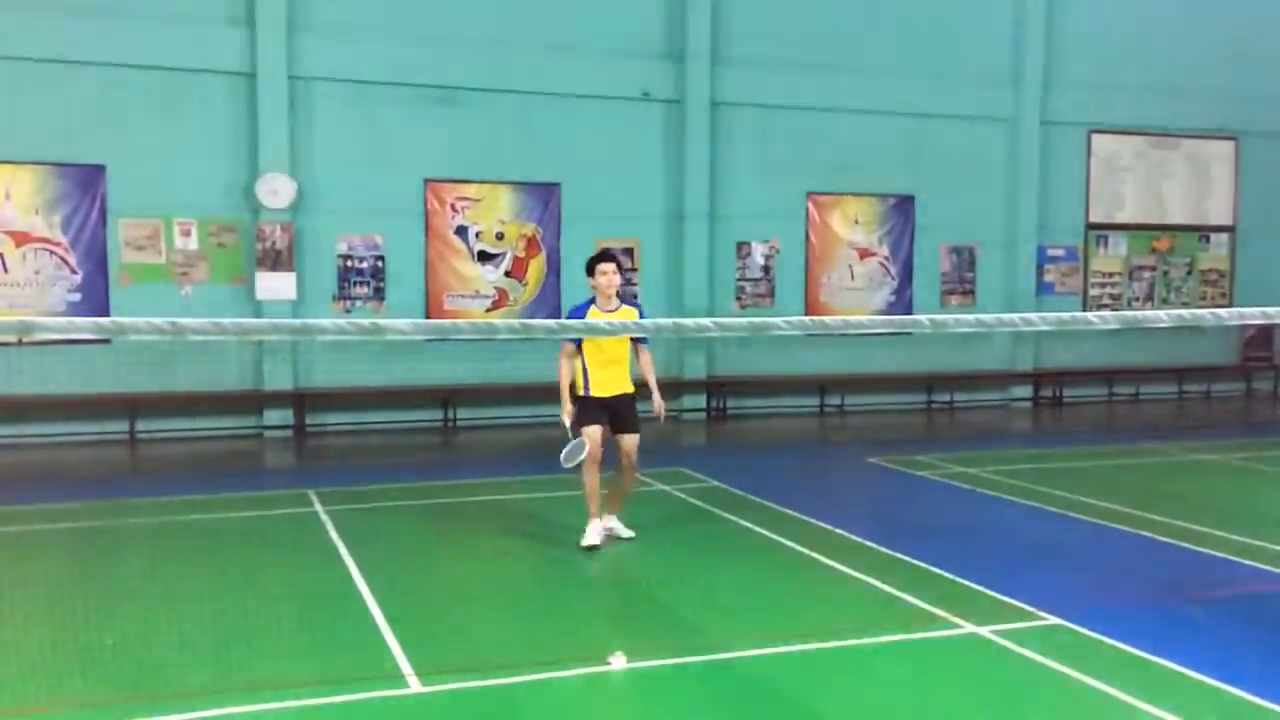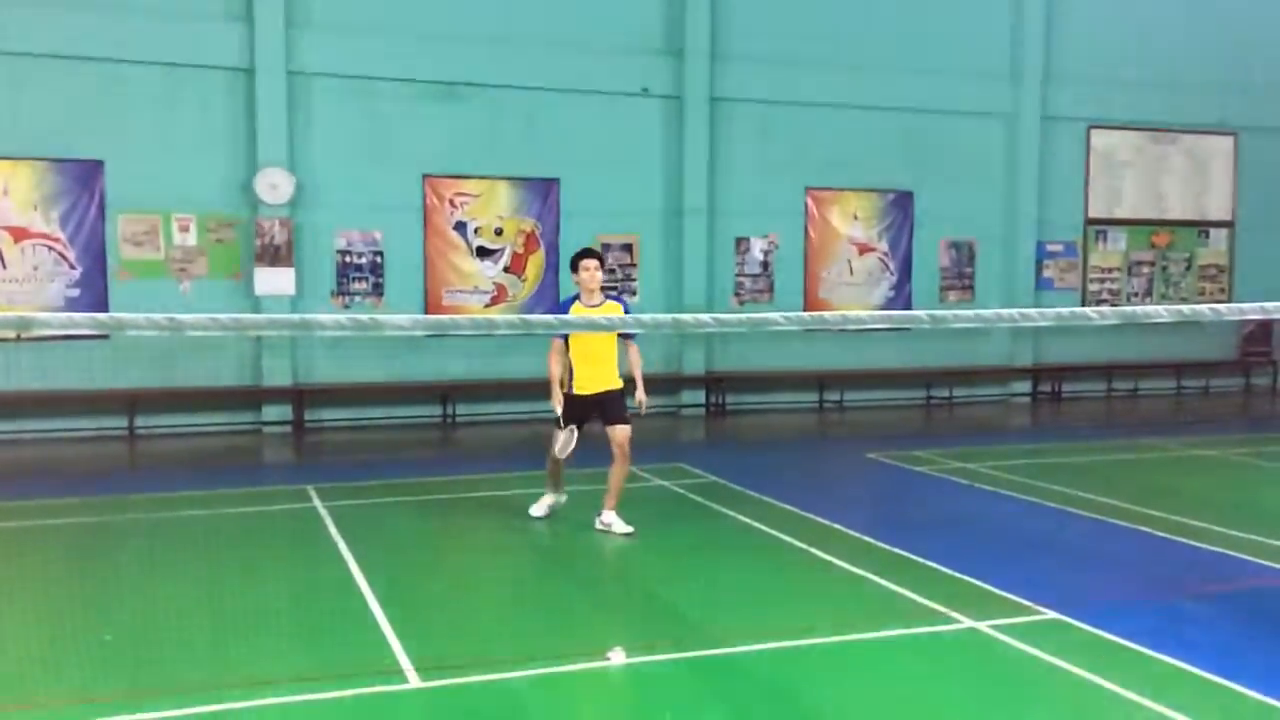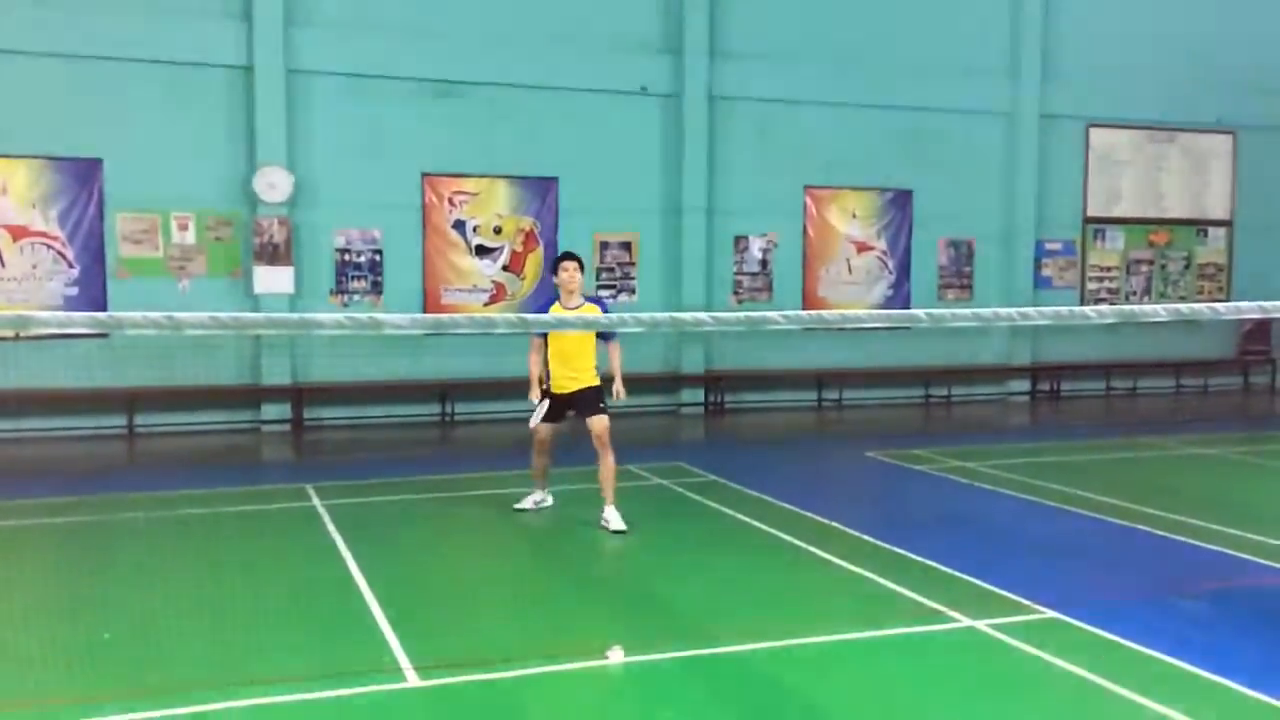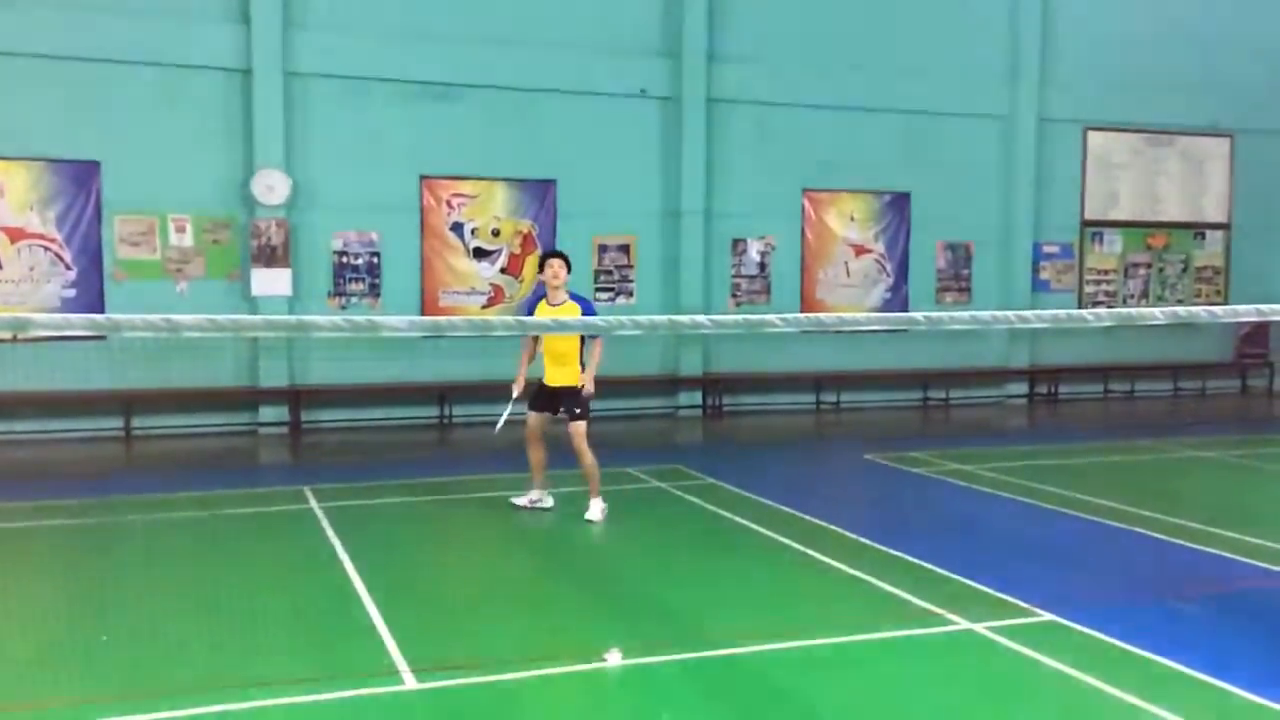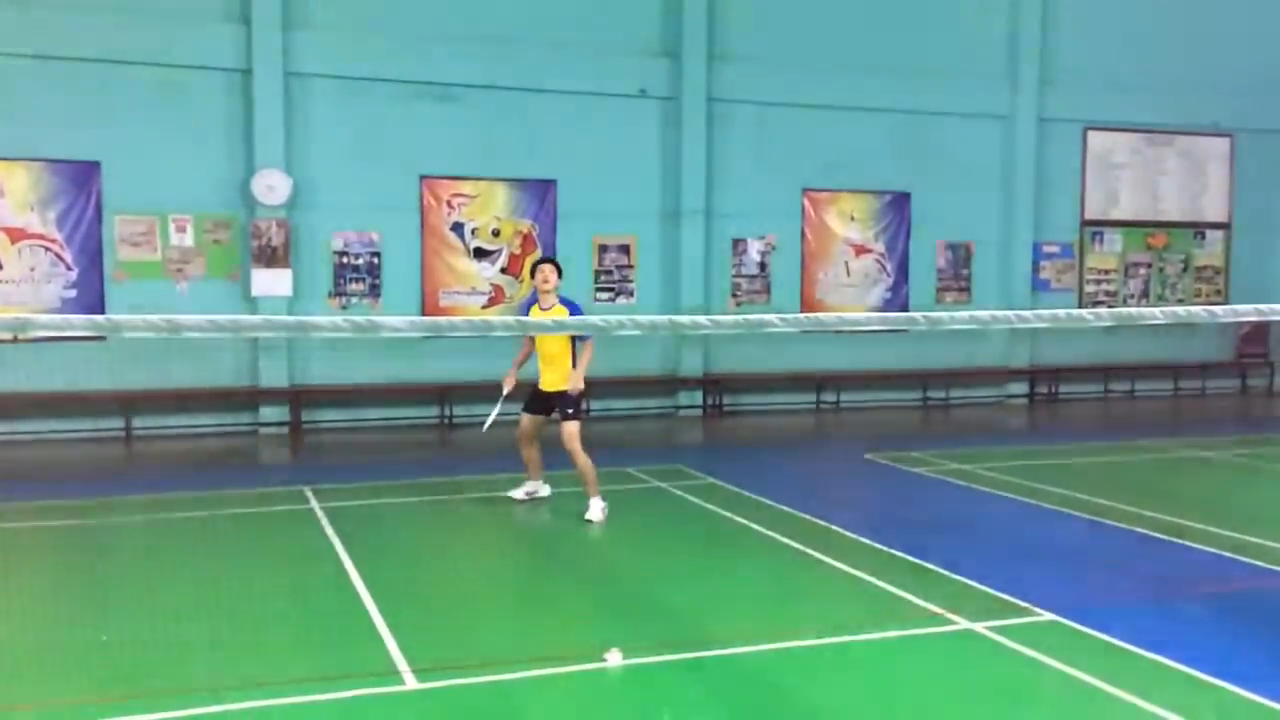
dt=0.2s
person 1, frame 1
left shoulder: (634, 312)
right shoulder: (579, 314)
left elbow: (642, 353)
right elbow: (566, 358)
left wrist: (655, 392)
right wrist: (565, 399)
left hip: (623, 394)
right hip: (589, 395)
left knee: (630, 459)
right knee: (593, 454)
left ankle: (610, 517)
right ankle: (594, 522)
person 1, frame 2
left shoulder: (619, 307)
right shoulder: (565, 310)
left elbow: (631, 347)
right elbow: (556, 353)
left wrist: (639, 385)
right wrist: (556, 390)
left hip: (611, 389)
right hip: (575, 391)
left knee: (622, 449)
left ankle: (608, 514)
right ankle: (554, 494)
person 1, frame 3
left shoulder: (598, 309)
right shoulder: (546, 311)
left elbow: (612, 345)
right elbow: (536, 350)
left wrist: (618, 379)
right wrist: (534, 385)
left hip: (588, 386)
right hip: (555, 388)
left knee: (603, 440)
right knee: (540, 442)
left ankle: (609, 509)
right ankle: (542, 493)
person 1, frame 4
left shoulder: (582, 306)
right shoulder: (535, 306)
left elbow: (596, 343)
left wrist: (590, 375)
right wrist: (521, 375)
left hip: (575, 384)
right hip: (548, 382)
left knee: (579, 443)
right knee: (532, 433)
left ankle: (596, 500)
right ankle: (540, 493)
person 1, frame 5
left shoulder: (571, 310)
right shoulder: (530, 309)
left elbow: (587, 346)
left wrist: (578, 374)
right wrist: (513, 371)
left hip: (566, 387)
right hip: (543, 386)
left knee: (572, 445)
right knee: (524, 434)
left ankle: (596, 501)
right ankle: (536, 483)
